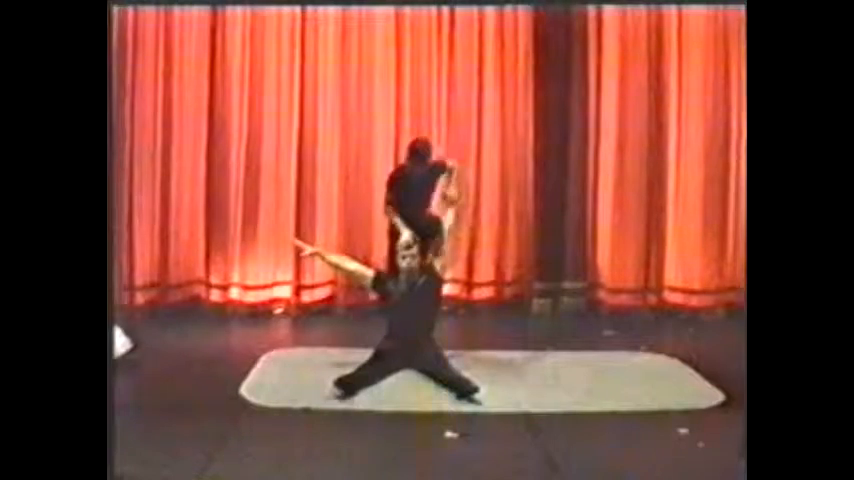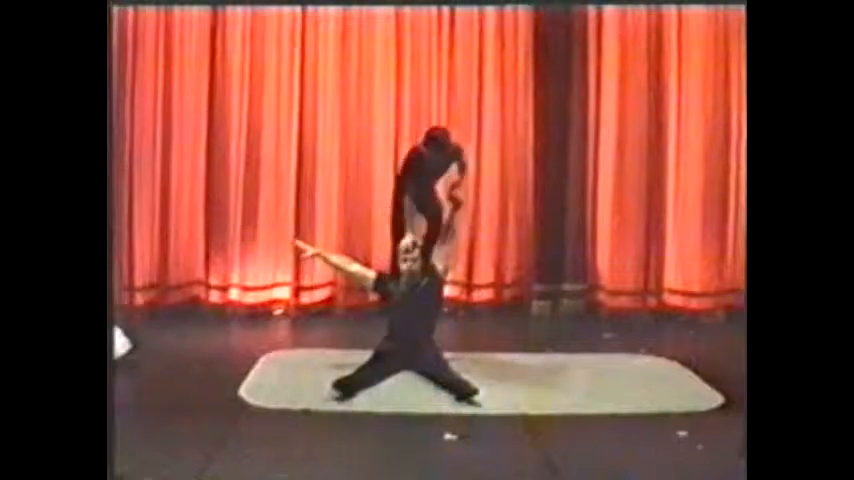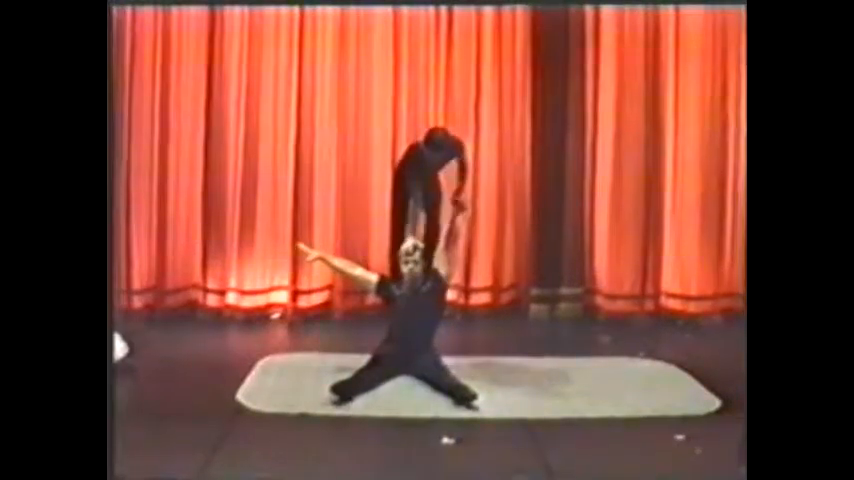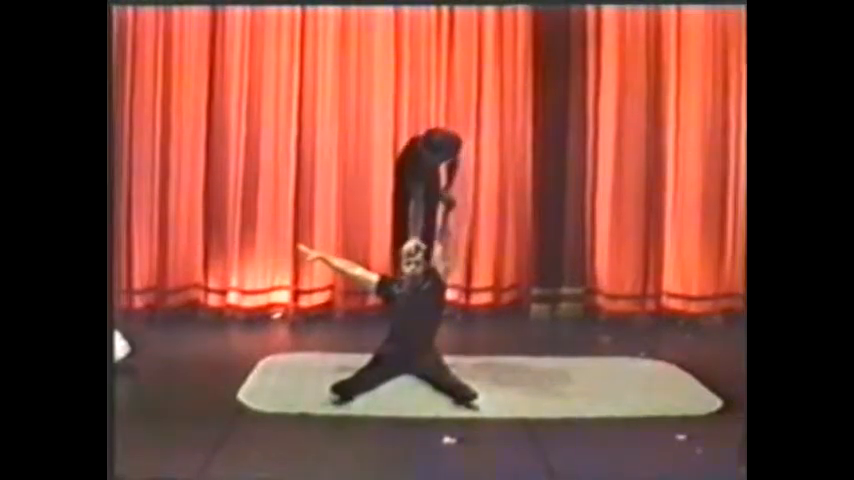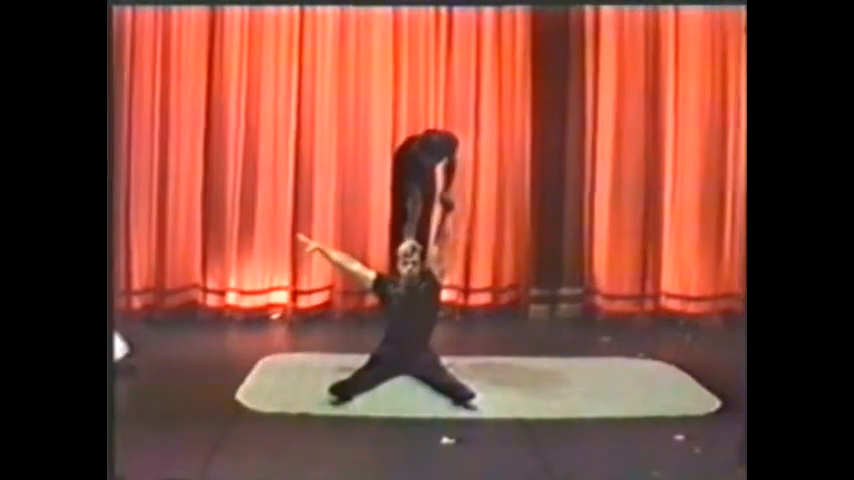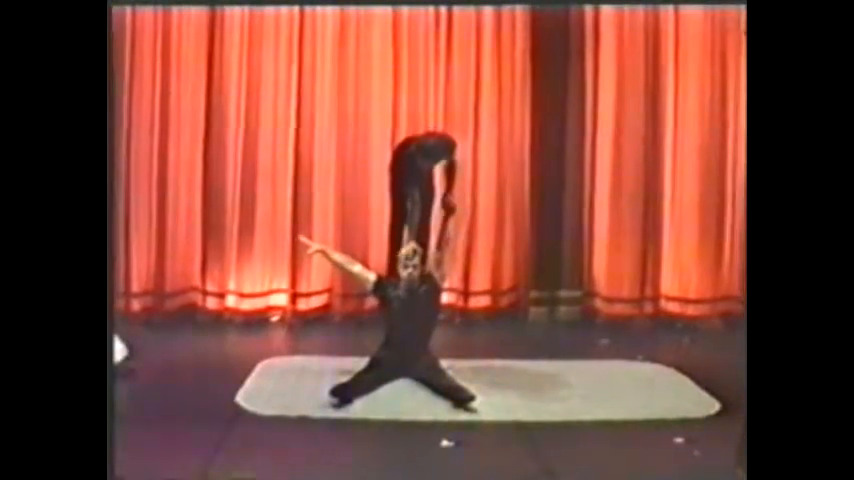
dt=0.3s
person 1, frame 1
left shoulder: (430, 278)
right shoulder: (388, 284)
left elbow: (442, 242)
right elbow: (350, 265)
left wrist: (449, 209)
right wrist: (318, 252)
left hip: (424, 349)
right hip: (393, 348)
left knee: (456, 382)
right knee: (358, 380)
left ankle: (467, 394)
right ankle: (346, 390)
person 1, frame 2
left shoulder: (433, 279)
right shoulder: (390, 283)
left elbow: (444, 247)
right elbow: (353, 268)
right wrist: (320, 253)
left hip: (424, 351)
right hip: (393, 350)
right knee: (364, 378)
left ankle: (466, 395)
person 1, frame 3
left shoulder: (435, 284)
right shoulder: (393, 288)
left elbow: (448, 251)
right elbow: (356, 271)
left wrist: (454, 216)
right wrist: (322, 256)
left hip: (423, 355)
right hip: (392, 353)
left knee: (457, 391)
right knee: (359, 383)
left ankle: (465, 400)
right ankle: (343, 395)
person 1, frame 4
left shoulder: (434, 283)
right shoulder: (393, 287)
left elbow: (442, 246)
right elbow: (356, 271)
right wrist: (322, 256)
left hip: (424, 355)
right hip: (393, 354)
left knee: (457, 391)
right knee: (360, 382)
left ankle: (465, 400)
right ankle: (344, 396)
person 1, frame 5
left shoulder: (429, 283)
right shoulder: (388, 286)
left elbow: (439, 246)
right elbow: (353, 267)
left wrist: (445, 213)
right wrist: (321, 248)
left hip: (421, 355)
right hip: (390, 354)
left knee: (458, 392)
right knee: (355, 384)
left ankle: (462, 399)
right ankle: (342, 395)
person 1, frame 6
left shoulder: (430, 287)
right shoulder: (388, 289)
left elbow: (441, 251)
right elbow: (354, 267)
left wrist: (447, 216)
right wrist: (323, 250)
left hip: (421, 360)
right hip: (389, 359)
left knee: (459, 395)
right knee: (352, 389)
left ankle: (462, 402)
right ankle: (343, 398)
person 2, frame 1
left shoulder: (435, 168)
right shoulder: (398, 175)
left elbow: (452, 168)
right elbow: (388, 206)
left wrist: (450, 188)
left hip: (422, 220)
right hip: (402, 223)
person 2, frame 2
left shoulder: (454, 151)
right shoulder: (414, 157)
left elbow: (462, 166)
right elbow: (408, 196)
left wrist: (456, 186)
right wrist: (409, 232)
left hip: (427, 192)
right hip: (408, 190)
left knee: (437, 225)
right knee: (401, 235)
person 2, frame 3
left shoulder: (455, 145)
right shoulder: (415, 154)
left elbow: (462, 163)
right elbow: (414, 198)
left wrist: (459, 191)
right wrist: (411, 236)
left hip: (429, 178)
right hip: (407, 180)
left knee: (434, 226)
right knee: (401, 227)
right ankle: (397, 277)
person 2, frame 4
left shoulder: (453, 143)
right shoulder: (414, 155)
left elbow: (453, 162)
right elbow: (423, 194)
left wrist: (447, 188)
left hip: (429, 173)
right hip: (409, 172)
left knee: (430, 220)
right knee: (403, 220)
person 2, frame 5
left shoulder: (449, 143)
right shoulder: (409, 153)
left elbow: (451, 161)
left wrist: (446, 191)
left hip: (423, 172)
right hip: (406, 172)
left knee: (425, 217)
person 2, frame 6
left shoulder: (446, 145)
right shoulder: (407, 156)
left elbow: (451, 164)
left wrist: (448, 194)
left hip: (423, 174)
right hip: (404, 172)
left knee: (423, 220)
right knee: (400, 217)
right ankle: (393, 273)
